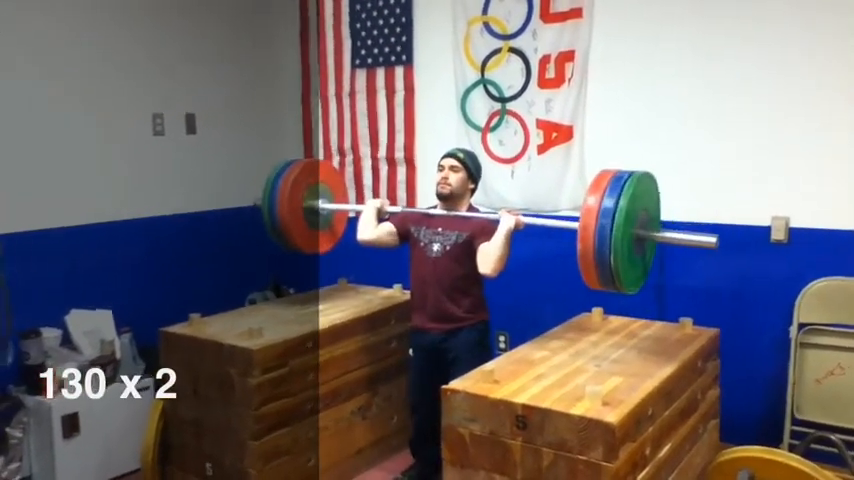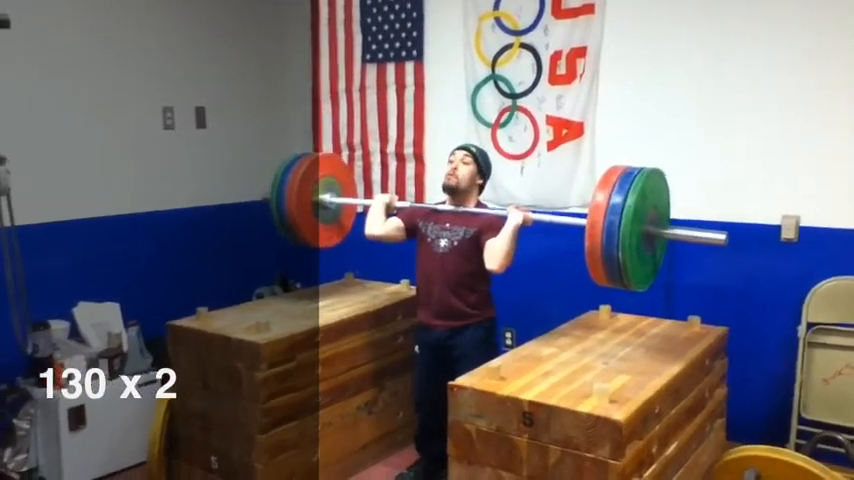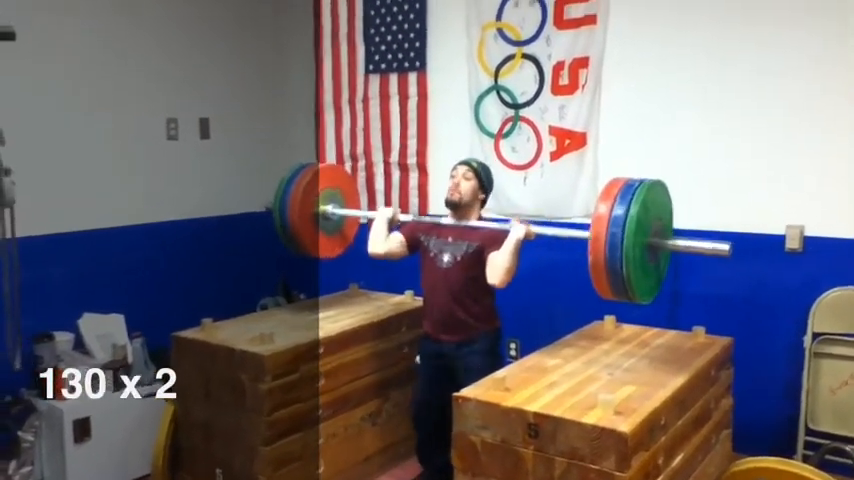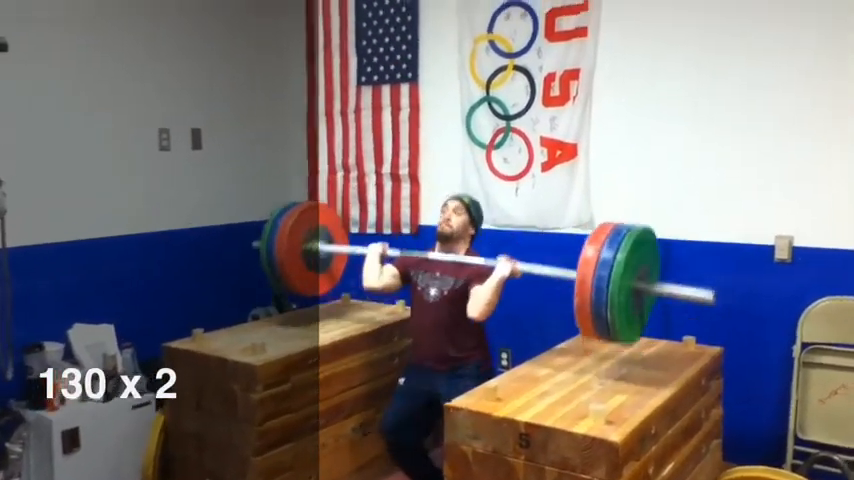
dt=0.4s
person 1, frame 1
left shoulder: (481, 225)
right shoulder: (414, 219)
left elbow: (489, 267)
right elbow: (367, 236)
left wrist: (506, 228)
right wrist: (372, 208)
left hip: (466, 334)
right hip: (423, 331)
right knee: (422, 405)
person 1, frame 2
left shoulder: (488, 221)
right shoulder: (422, 215)
left elbow: (495, 263)
right elbow: (375, 231)
left wrist: (513, 223)
right wrist: (381, 203)
left hip: (472, 331)
right hip: (429, 328)
right knee: (427, 402)
person 1, frame 3
left shoulder: (491, 235)
right shoulder: (424, 229)
left elbow: (497, 278)
right elbow: (378, 249)
left wrist: (516, 237)
right wrist: (383, 218)
left hip: (477, 344)
right hip: (434, 342)
right knee: (426, 413)
person 1, frame 4
left shoulder: (477, 270)
right shoulder: (414, 263)
left elbow: (477, 313)
right elbow: (373, 284)
left wrist: (500, 275)
right wrist: (375, 254)
left hip: (466, 372)
right hip: (422, 368)
right knee: (395, 429)
